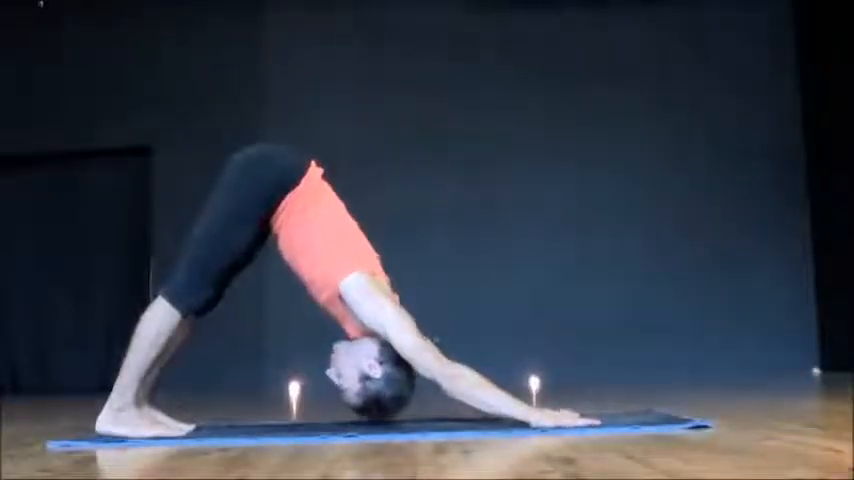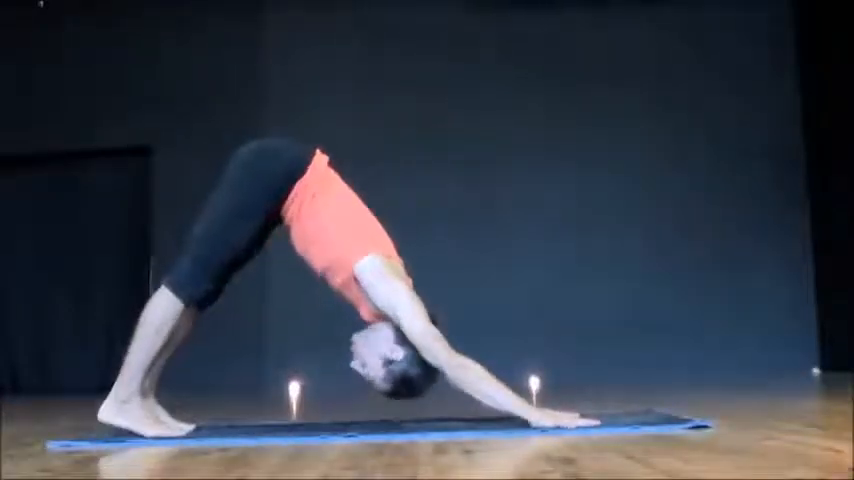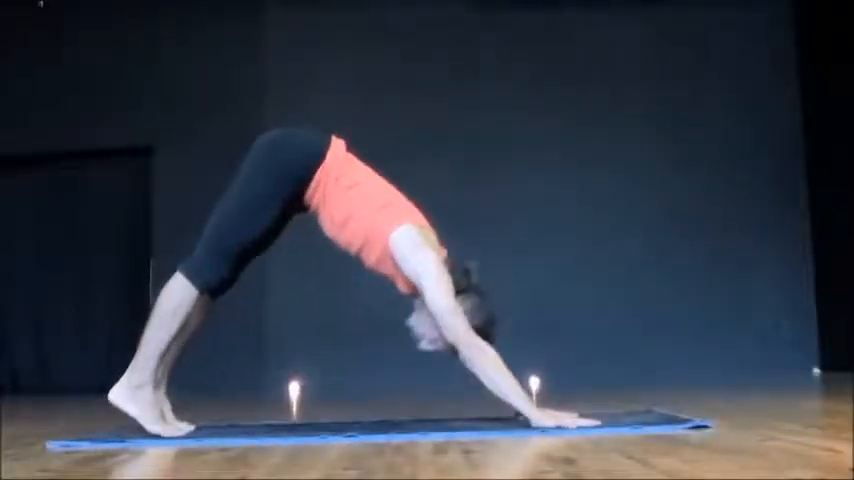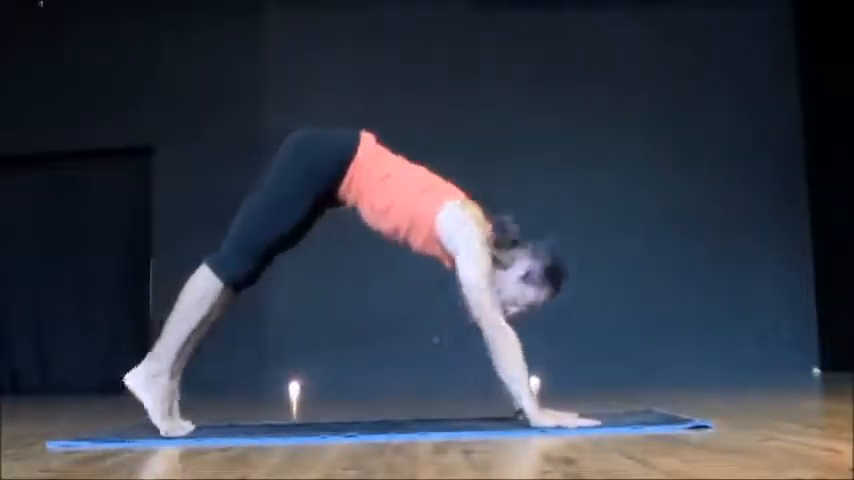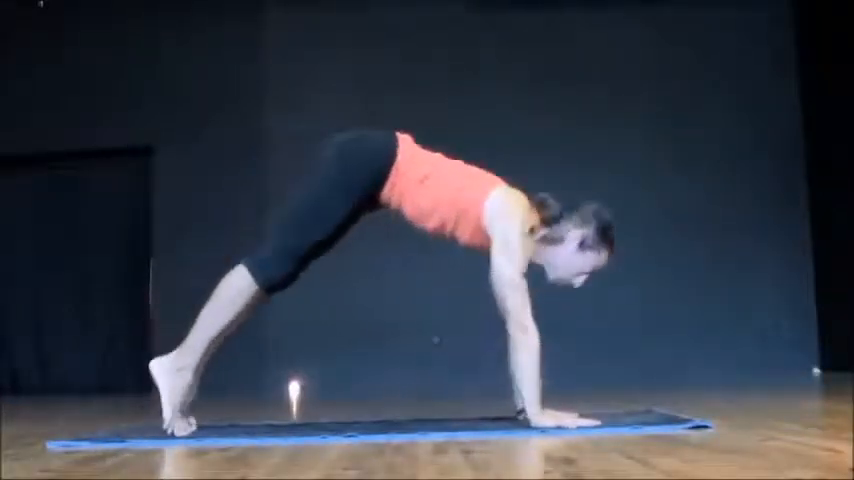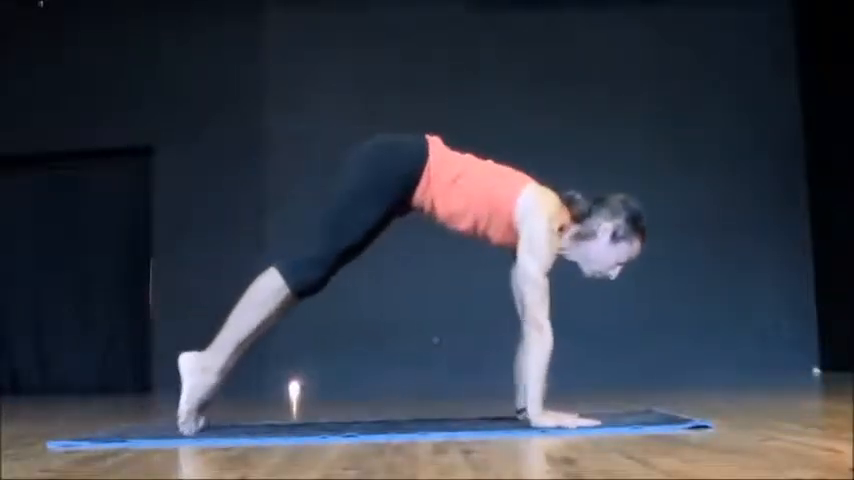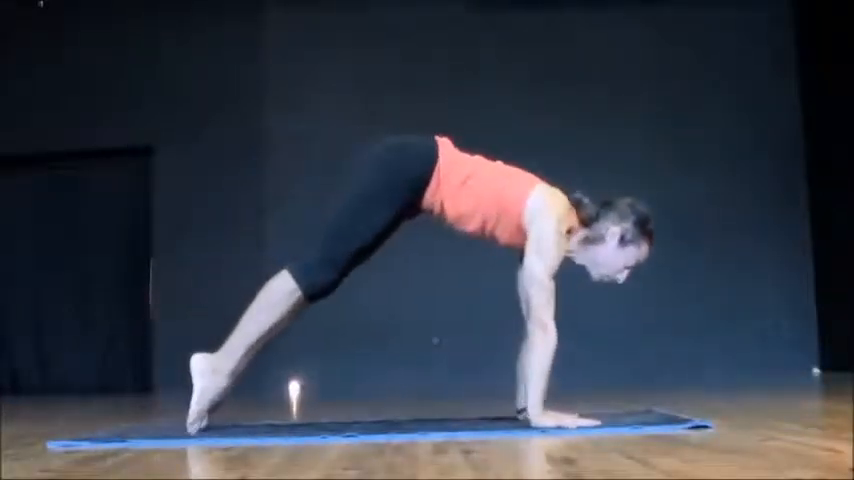
dt=0.2s
person 1, frame 1
left shoulder: (374, 315)
right shoulder: (370, 306)
left elbow: (447, 373)
right elbow: (447, 374)
left hip: (280, 188)
right hip: (270, 180)
left knee: (198, 296)
right knee: (190, 289)
left ankle: (136, 403)
right ankle: (120, 408)
person 1, frame 2
left shoulder: (390, 298)
right shoulder: (386, 288)
left elbow: (451, 363)
right elbow: (451, 363)
left hip: (286, 181)
right hip: (276, 173)
left knee: (201, 288)
right knee: (193, 279)
left ankle: (141, 398)
right ankle: (124, 398)
person 1, frame 3
left shoulder: (426, 269)
right shoulder: (425, 267)
left elbow: (469, 344)
right elbow: (468, 345)
left wrist: (527, 406)
right wrist: (533, 412)
left hip: (304, 170)
right hip: (294, 162)
left knee: (216, 274)
right knee: (209, 266)
left ankle: (152, 389)
right ankle: (137, 383)
person 1, frame 4
left shoulder: (481, 243)
right shoulder: (472, 243)
left elbow: (494, 329)
right elbow: (493, 329)
left wrist: (527, 403)
right wrist: (534, 411)
left hip: (335, 166)
right hip: (326, 160)
left knee: (241, 269)
right knee: (235, 261)
left ankle: (165, 380)
right ankle: (155, 371)
person 1, frame 5
left shoulder: (518, 230)
right shoulder: (513, 225)
left elbow: (519, 324)
right elbow: (520, 324)
left wrist: (527, 404)
right wrist: (536, 413)
left hip: (376, 169)
right hip: (369, 163)
left knee: (279, 269)
right knee: (274, 263)
left ankle: (185, 369)
right ankle: (182, 364)
person 1, frame 6
left shoulder: (546, 227)
right shoulder: (543, 220)
left elbow: (532, 324)
right elbow: (536, 324)
left wrist: (525, 404)
right wrist: (536, 412)
left hip: (407, 173)
right hip: (400, 167)
left knee: (310, 272)
right knee: (307, 268)
left ankle: (211, 369)
right ankle: (210, 362)
person 1, frame 7
left shoulder: (555, 231)
right shoulder: (552, 221)
left elbow: (535, 325)
right elbow: (541, 325)
left wrist: (526, 404)
right wrist: (537, 412)
left hip: (415, 175)
right hip: (410, 168)
left knee: (323, 275)
right knee: (320, 269)
left ankle: (222, 369)
right ankle: (221, 365)
